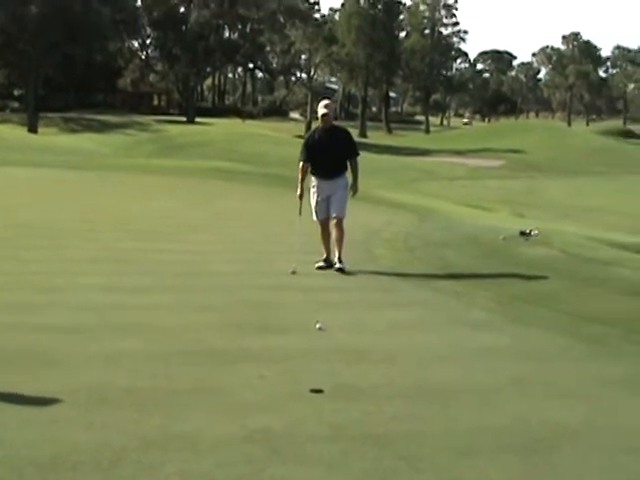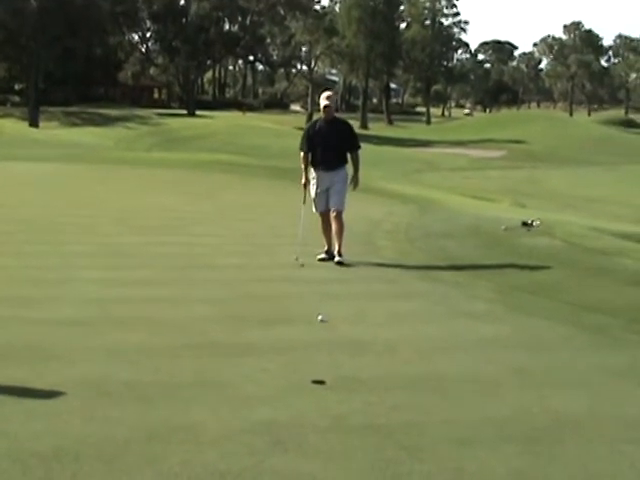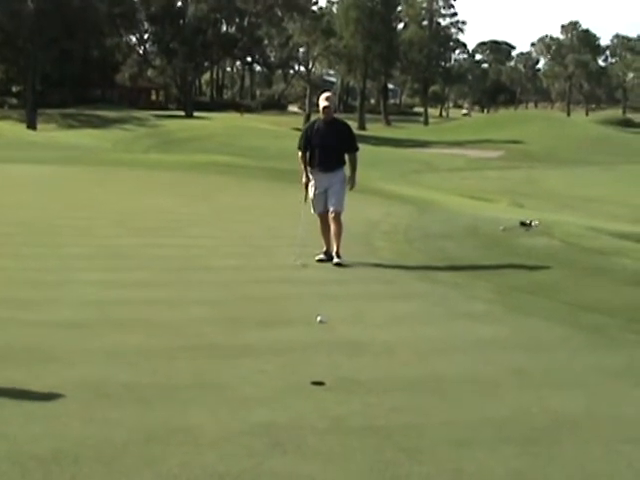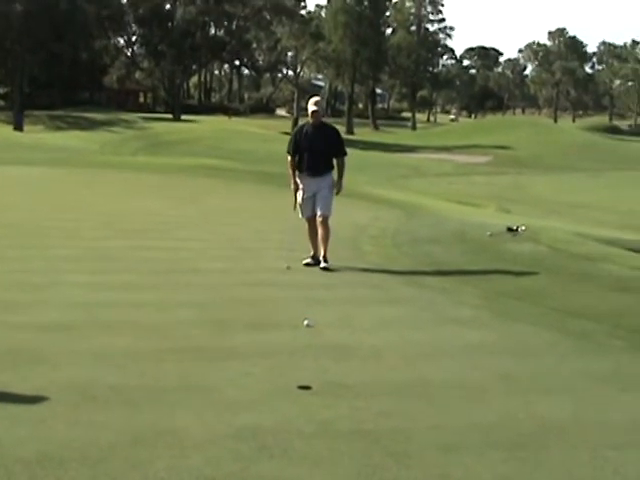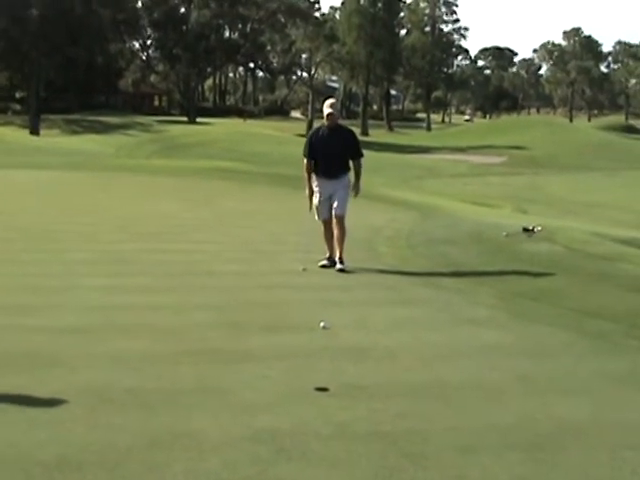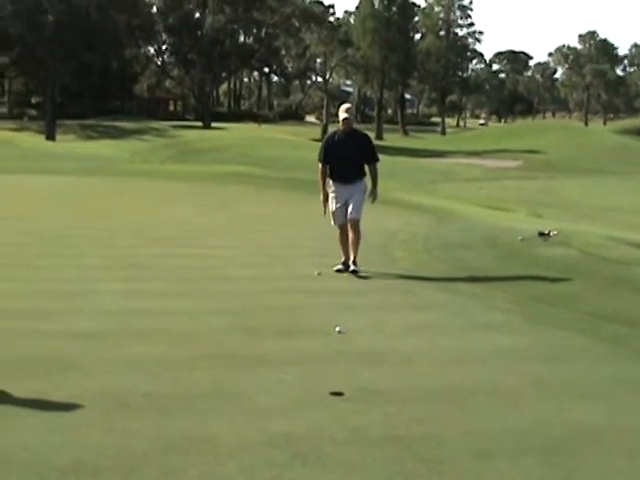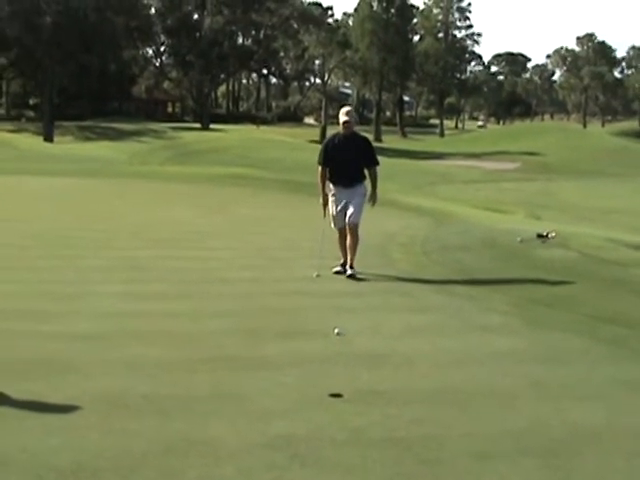
dt=0.2s
person 1, frame 1
left shoulder: (343, 134)
right shoulder: (311, 137)
left elbow: (353, 159)
right elbow: (304, 163)
left wrist: (355, 181)
right wrist: (300, 185)
left hip: (339, 182)
right hip: (318, 182)
left knee: (337, 220)
right knee: (323, 222)
left ankle: (338, 258)
right ankle: (327, 257)
person 1, frame 2
left shoulder: (344, 126)
right shoulder: (312, 127)
left elbow: (354, 151)
right elbow: (304, 152)
left wrist: (356, 173)
right wrist: (305, 174)
left hip: (338, 174)
right hip: (318, 174)
left knee: (336, 213)
right knee: (323, 214)
left ankle: (338, 252)
right ankle: (328, 249)
person 1, frame 3
left shoulder: (343, 128)
right shoulder: (311, 127)
left elbow: (352, 153)
right elbow: (302, 152)
left wrist: (353, 174)
right wrist: (305, 173)
left hip: (337, 175)
right hip: (316, 175)
left knee: (335, 214)
right knee: (322, 215)
left ankle: (337, 253)
right ankle: (327, 250)
person 1, frame 4
left shoulder: (332, 132)
right shoulder: (299, 131)
left elbow: (340, 158)
right elbow: (291, 157)
left wrist: (340, 179)
right wrist: (293, 179)
left hip: (325, 180)
right hip: (304, 180)
left knee: (322, 218)
right knee: (310, 219)
left ankle: (324, 257)
right ankle: (314, 254)
person 1, frame 5
left shoulder: (348, 134)
right shoulder: (315, 134)
left elbow: (356, 160)
right elbow: (308, 161)
left wrist: (357, 181)
right wrist: (308, 184)
left hip: (341, 182)
right hip: (321, 182)
left knee: (339, 218)
right knee: (326, 221)
left ankle: (340, 258)
right ankle: (330, 256)
person 1, frame 6
left shoulder: (363, 139)
right shoulder: (330, 139)
left elbow: (372, 164)
right elbow: (323, 166)
left wrist: (374, 186)
right wrist: (323, 190)
left hip: (357, 186)
right hip: (336, 187)
left knee: (354, 222)
right knee: (341, 226)
left ankle: (354, 261)
right ankle: (345, 260)
person 1, frame 7
left shoulder: (363, 142)
right shoulder: (330, 142)
left elbow: (372, 168)
right elbow: (322, 169)
left wrist: (374, 190)
right wrist: (323, 193)
left hip: (357, 189)
right hip: (336, 190)
left knee: (352, 226)
right knee: (341, 229)
left ankle: (350, 265)
right ankle: (344, 261)
